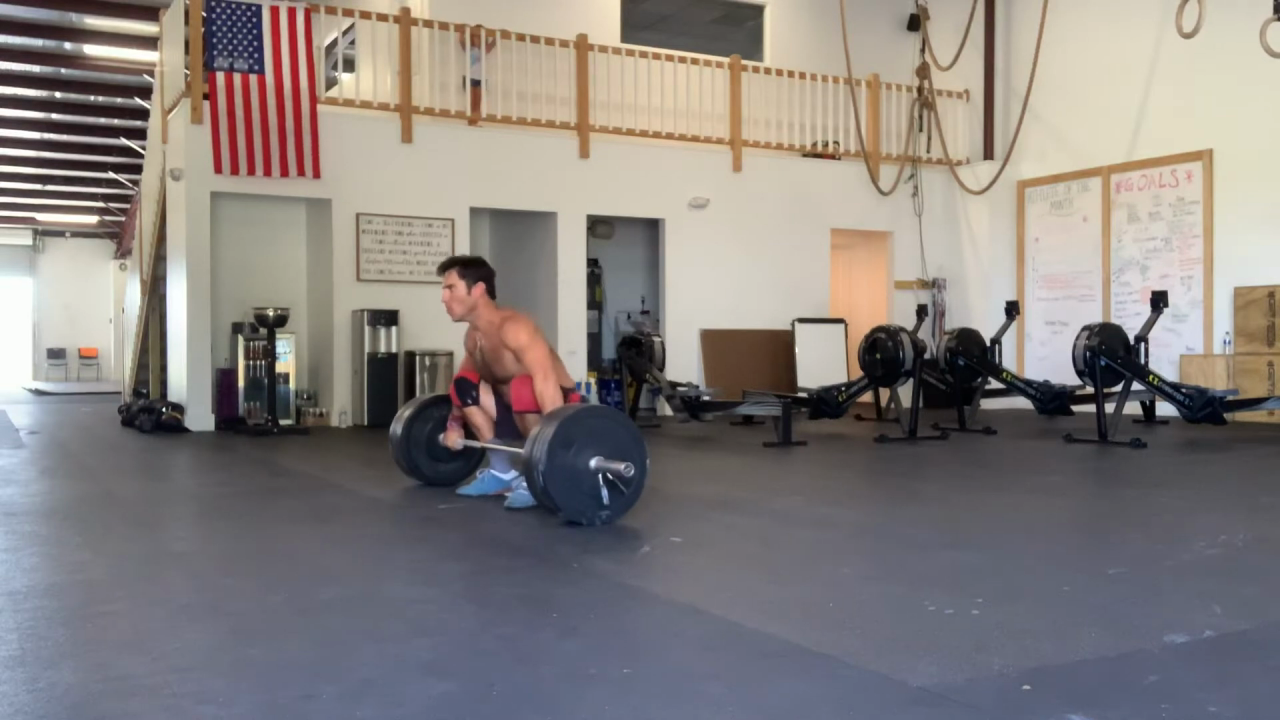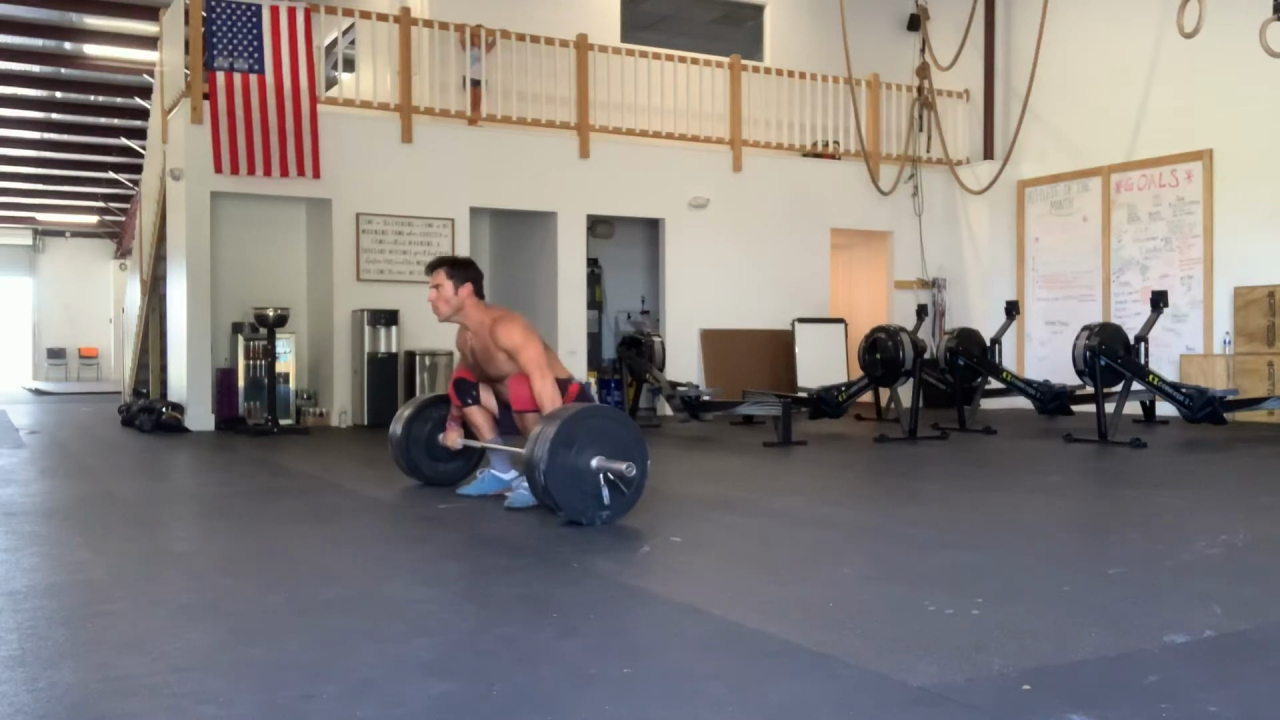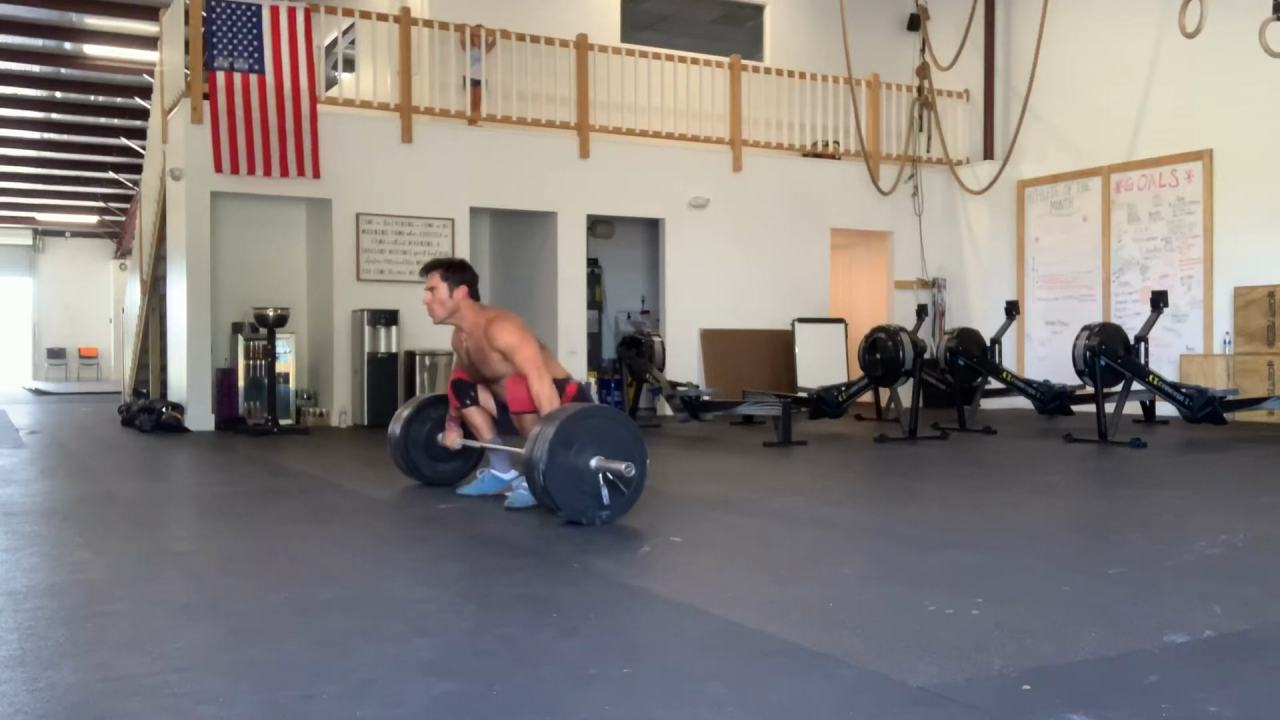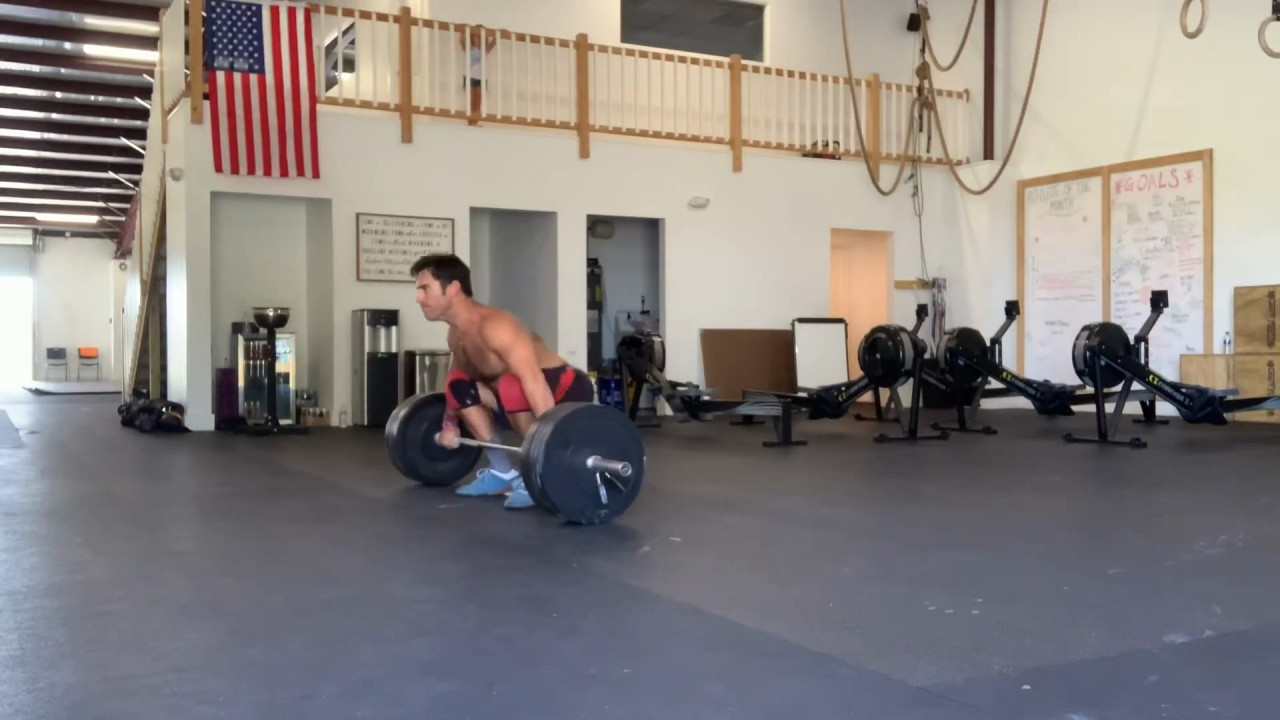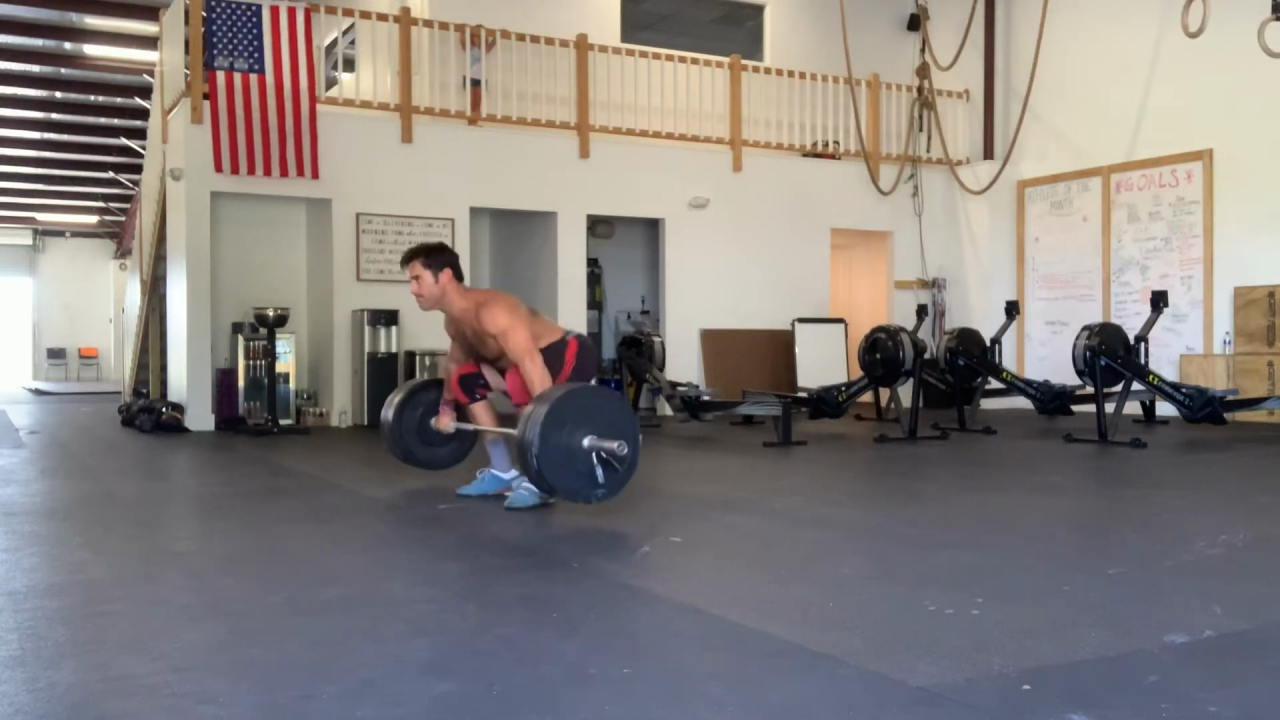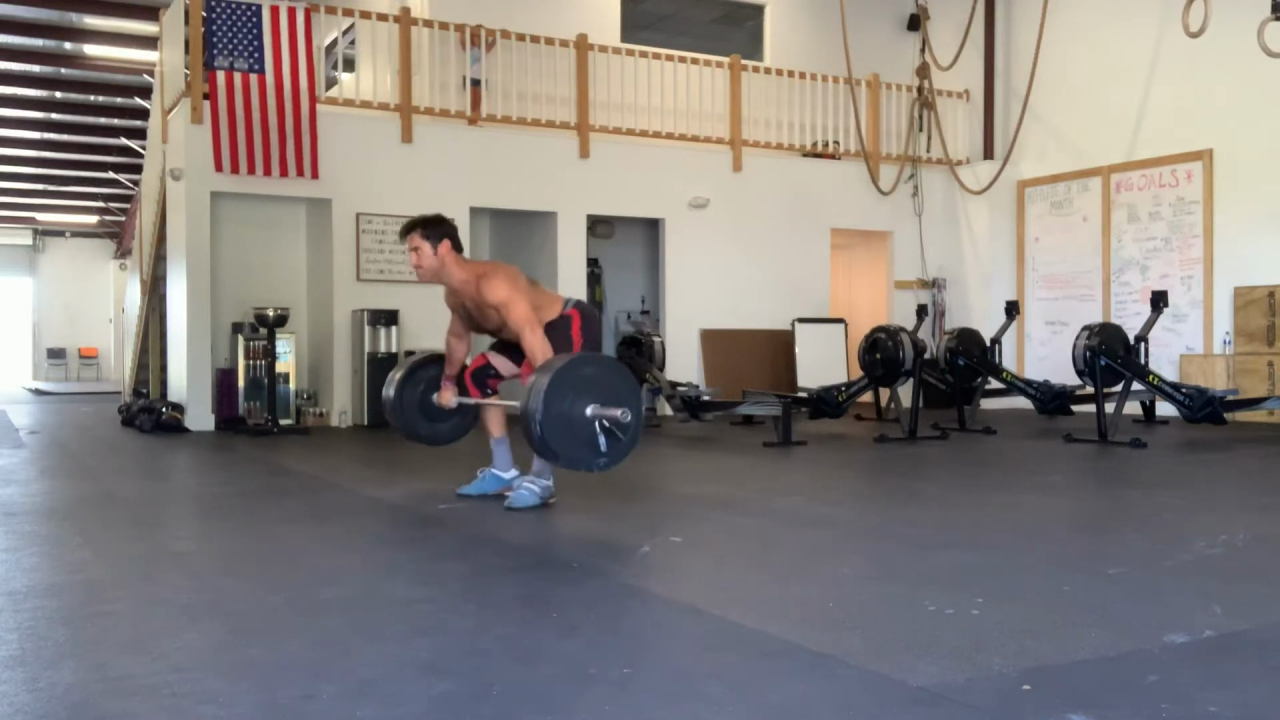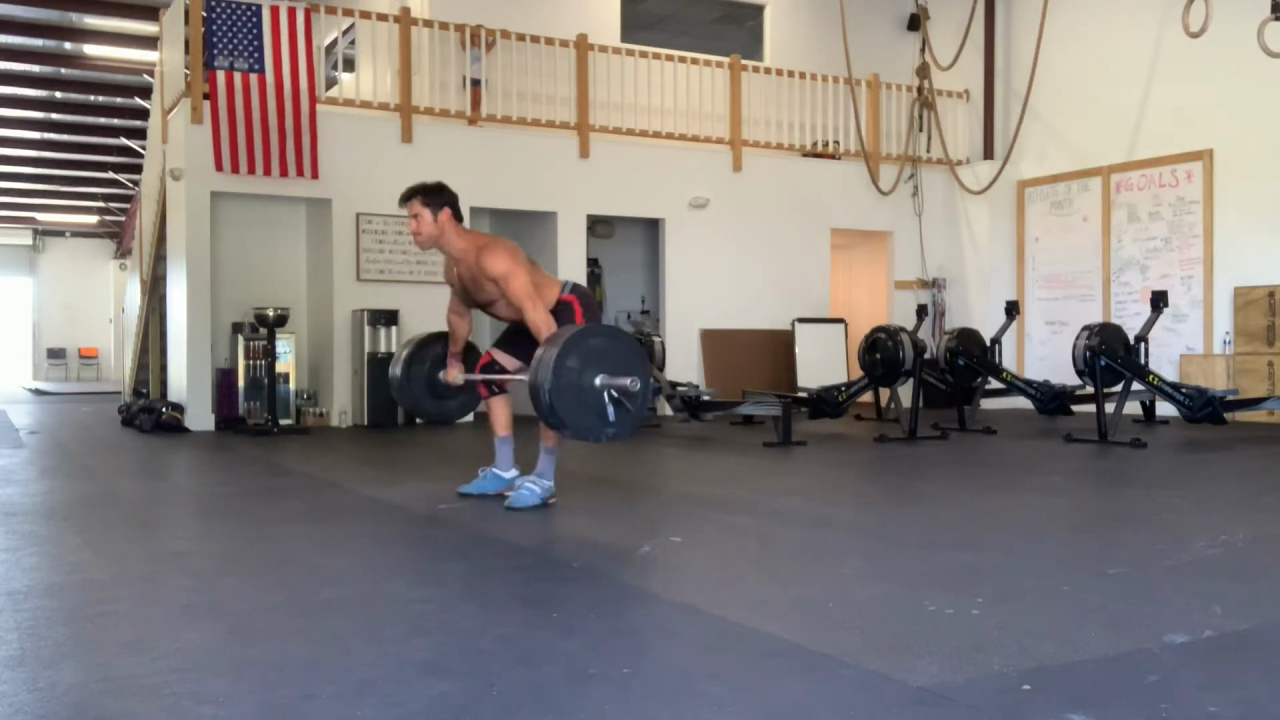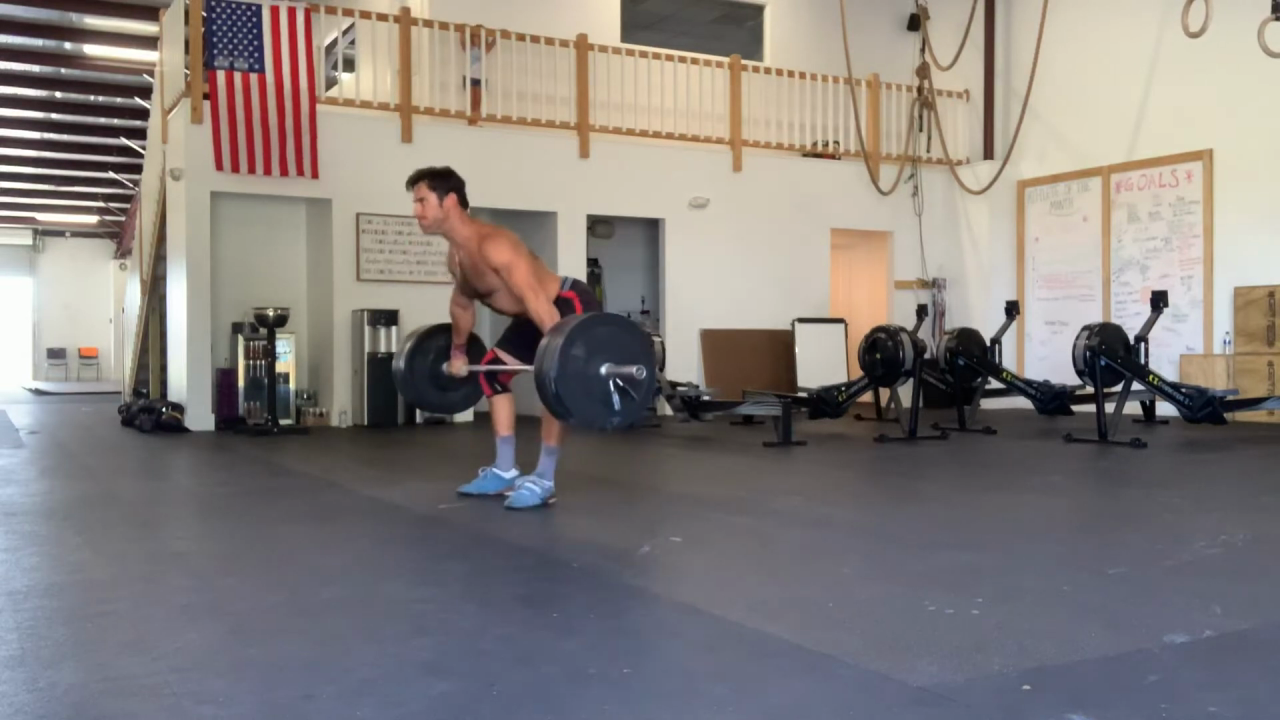
dt=0.2s
person 1, frame 1
left shoulder: (513, 327)
right shoulder: (474, 336)
left elbow: (545, 380)
right elbow: (466, 378)
right wrist: (455, 424)
left knee: (523, 389)
right knee: (464, 385)
right ankle: (503, 472)
person 1, frame 2
left shoulder: (504, 327)
right shoulder: (465, 336)
left elbow: (542, 380)
right elbow: (463, 377)
right wrist: (453, 423)
left hip: (569, 404)
left knee: (521, 388)
right knee: (462, 386)
right ankle: (503, 472)
person 1, frame 3
left shoulder: (499, 327)
right shoulder: (461, 337)
left elbow: (540, 380)
right elbow: (462, 378)
right wrist: (452, 424)
left hip: (567, 403)
left knee: (519, 388)
right knee: (460, 387)
right ankle: (503, 472)
person 1, frame 4
left shoulder: (493, 326)
right shoulder: (457, 335)
left elbow: (533, 380)
right elbow: (457, 377)
right wrist: (450, 423)
left hip: (567, 389)
left knee: (512, 387)
right knee: (458, 387)
right ankle: (503, 473)
person 1, frame 5
left shoulder: (490, 310)
right shoulder: (454, 319)
left elbow: (531, 363)
right elbow: (457, 362)
right wrist: (446, 408)
left hip: (572, 353)
right hip: (544, 353)
left knee: (520, 383)
right knee: (465, 381)
right ankle: (503, 473)
person 1, frame 6
left shoulder: (490, 281)
right shoulder: (454, 292)
left elbow: (532, 334)
right elbow: (457, 337)
right wrist: (448, 383)
left hip: (574, 323)
right hip: (534, 328)
right knee: (477, 375)
left ankle: (541, 480)
right ankle: (504, 472)
person 1, frame 7
left shoulder: (489, 253)
right shoulder: (453, 266)
left elbow: (535, 308)
right elbow: (458, 313)
right wrist: (454, 361)
left hip: (572, 308)
right hip: (528, 316)
right knee: (488, 371)
left ankle: (543, 480)
right ankle: (504, 471)
person 1, frame 8
left shoulder: (492, 243)
right shoulder: (455, 255)
left elbow: (536, 298)
right elbow: (462, 304)
right wrist: (458, 351)
left hip: (570, 304)
right hip: (531, 315)
right knee: (492, 373)
left ankle: (543, 480)
right ankle: (504, 472)
